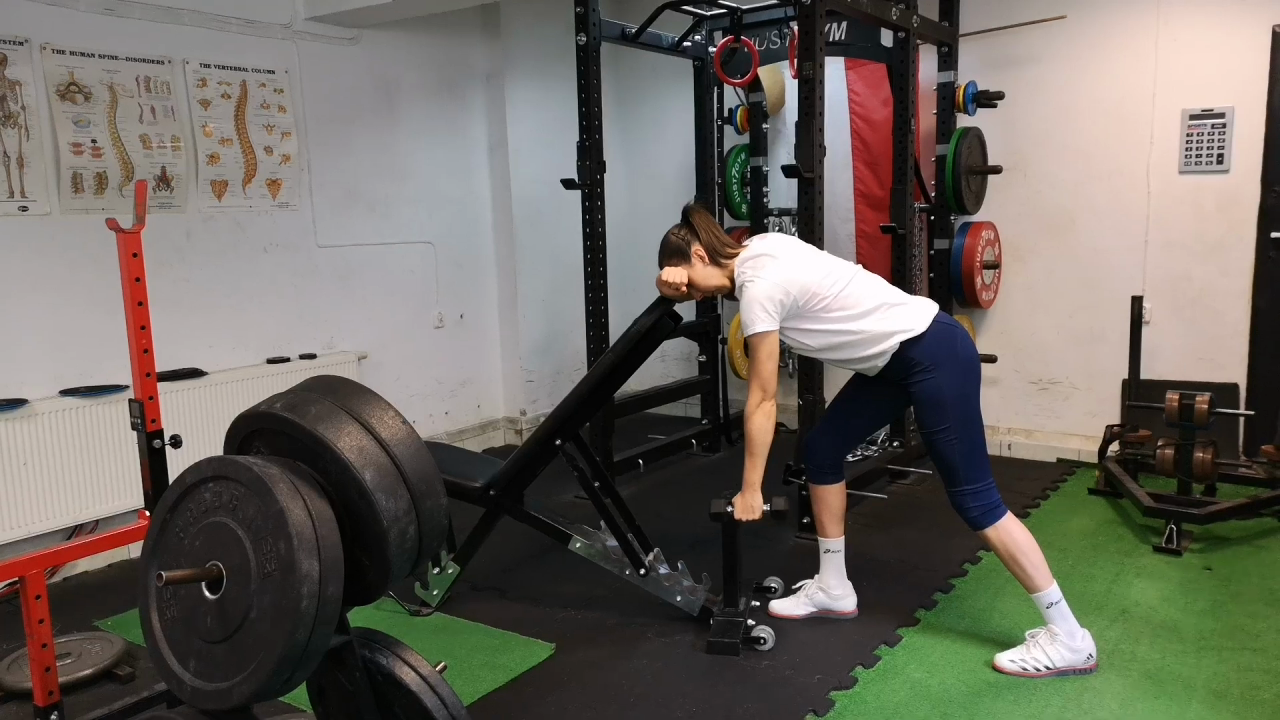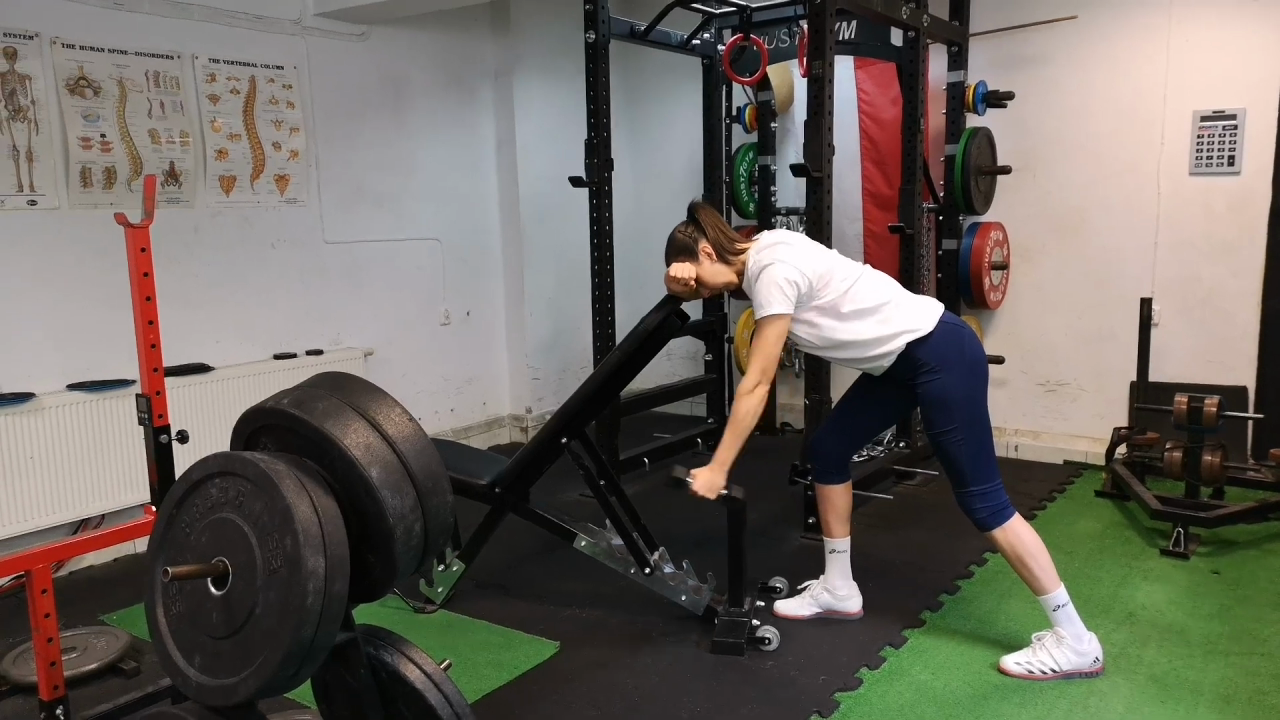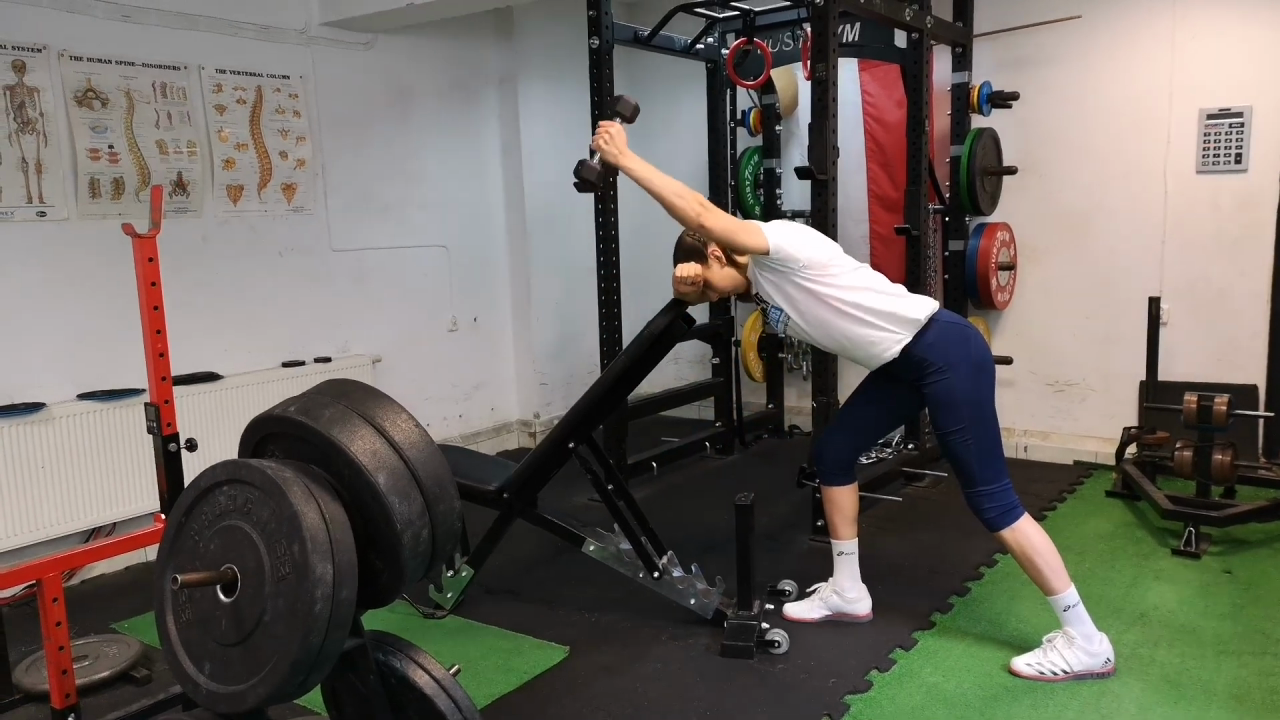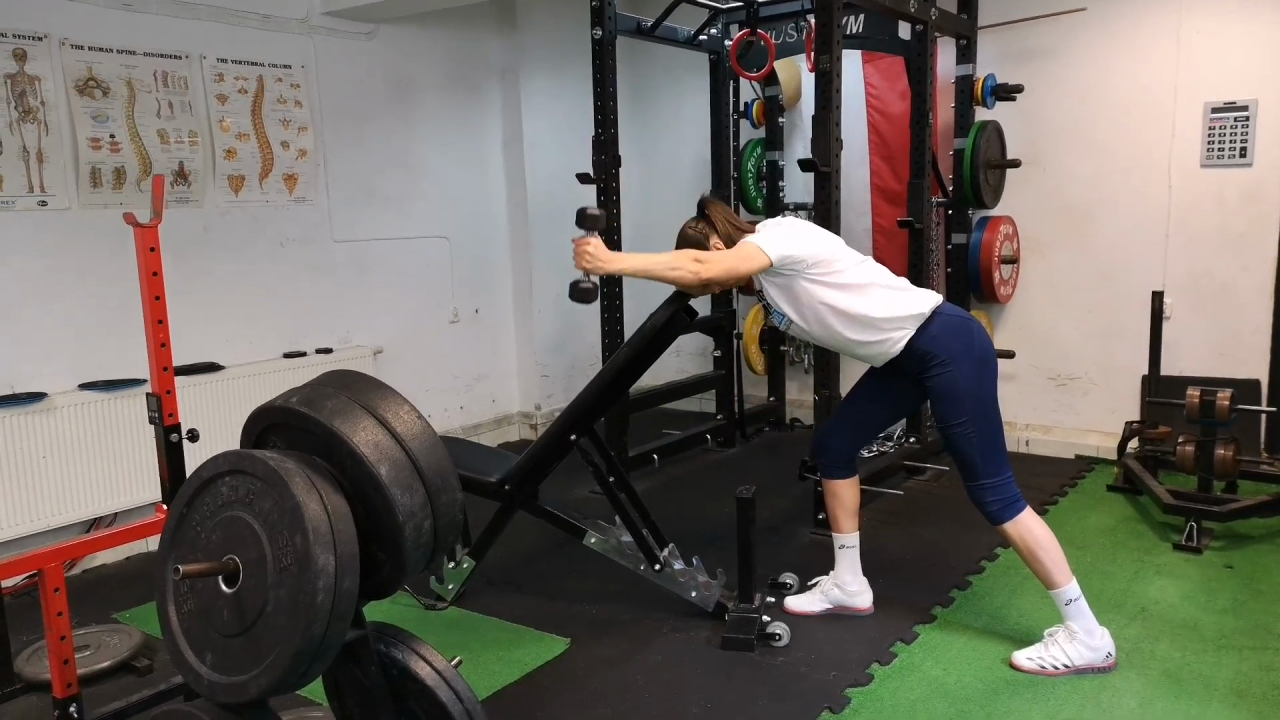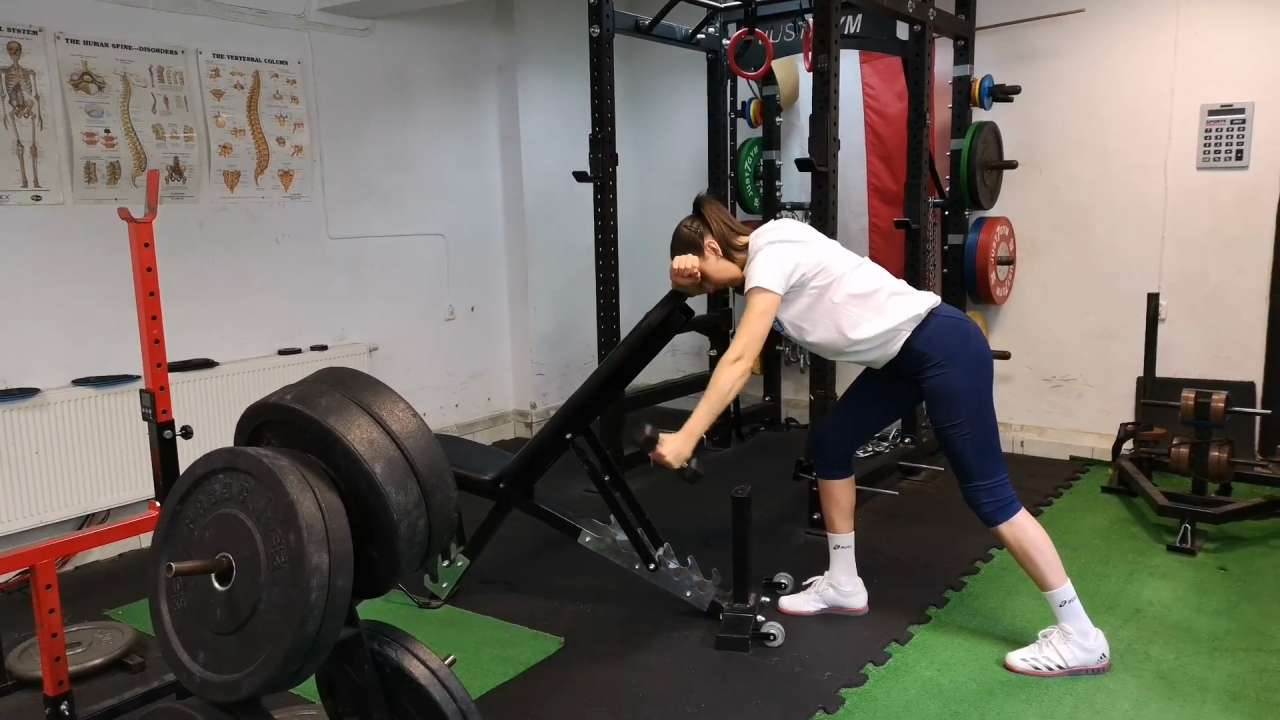
dt=1s
person 1, frame 1
left shoulder: (759, 285)
right shoulder: (753, 254)
left elbow: (762, 399)
left wrist: (750, 490)
right wrist: (674, 281)
left hip: (932, 353)
right hip: (896, 356)
left knee: (972, 497)
right knee: (821, 450)
left ankle: (1068, 638)
right ankle: (833, 589)
person 1, frame 2
left shoulder: (773, 272)
right shoulder: (756, 255)
left elbow: (756, 386)
left wrist: (717, 469)
right wrist: (681, 279)
left hip: (940, 354)
right hip: (901, 358)
left knee: (981, 499)
right knee: (827, 450)
left ankle: (1075, 642)
right ankle: (838, 589)
person 1, frame 3
left shoulder: (777, 244)
right shoulder: (758, 284)
left elbow: (702, 215)
right elbow: (694, 293)
left wrist: (624, 160)
right wrist: (687, 280)
left hip: (945, 351)
right hip: (902, 362)
left knee: (990, 498)
right knee: (833, 453)
left ankle: (1085, 641)
right ankle: (848, 591)
person 1, frame 4
left shoulder: (778, 238)
right shoulder: (762, 268)
left elbow: (702, 272)
left wrist: (612, 261)
right wrist: (678, 268)
left hip: (946, 344)
right hip: (904, 356)
left knee: (992, 491)
right knee: (832, 447)
left ankle: (1086, 636)
right ankle: (849, 585)
person 1, frame 5
left shoulder: (770, 254)
right shoulder: (762, 251)
left elbow: (739, 360)
right elbow: (690, 283)
left wrist: (686, 438)
right wrist: (686, 272)
left hip: (945, 347)
right hip: (902, 355)
left knee: (987, 494)
right knee: (829, 446)
left ankle: (1081, 637)
right ankle: (843, 585)
